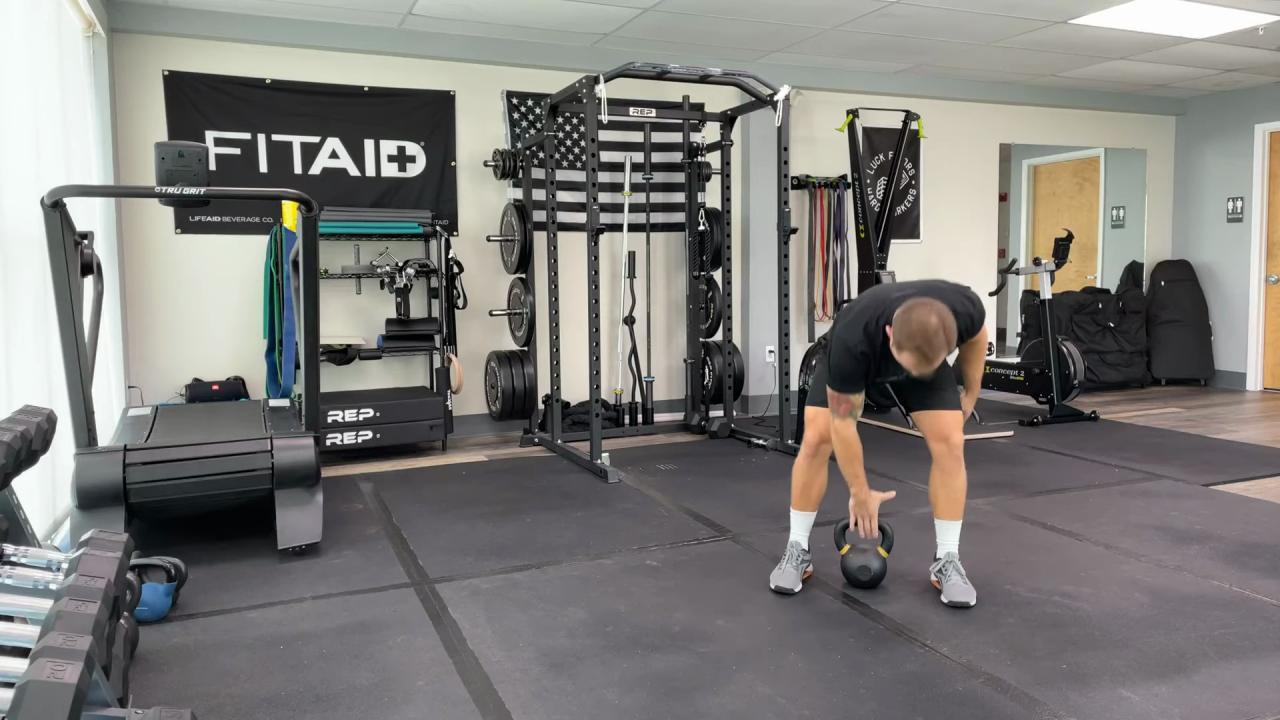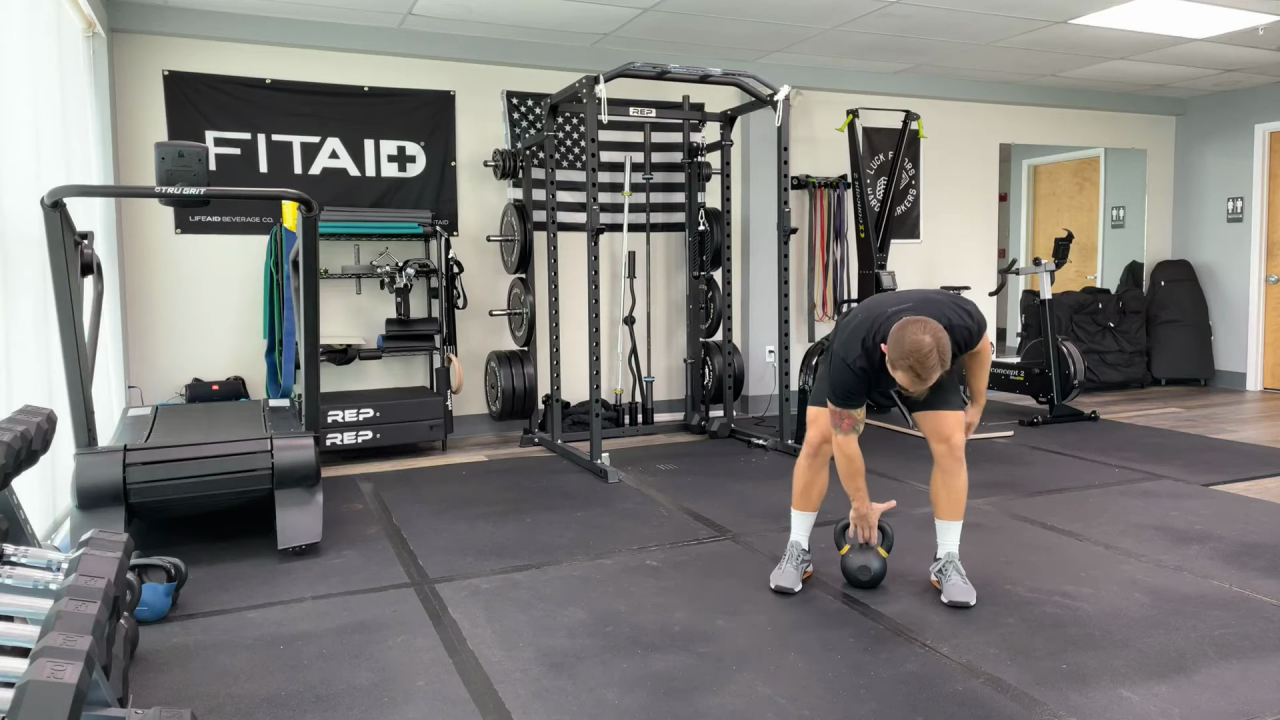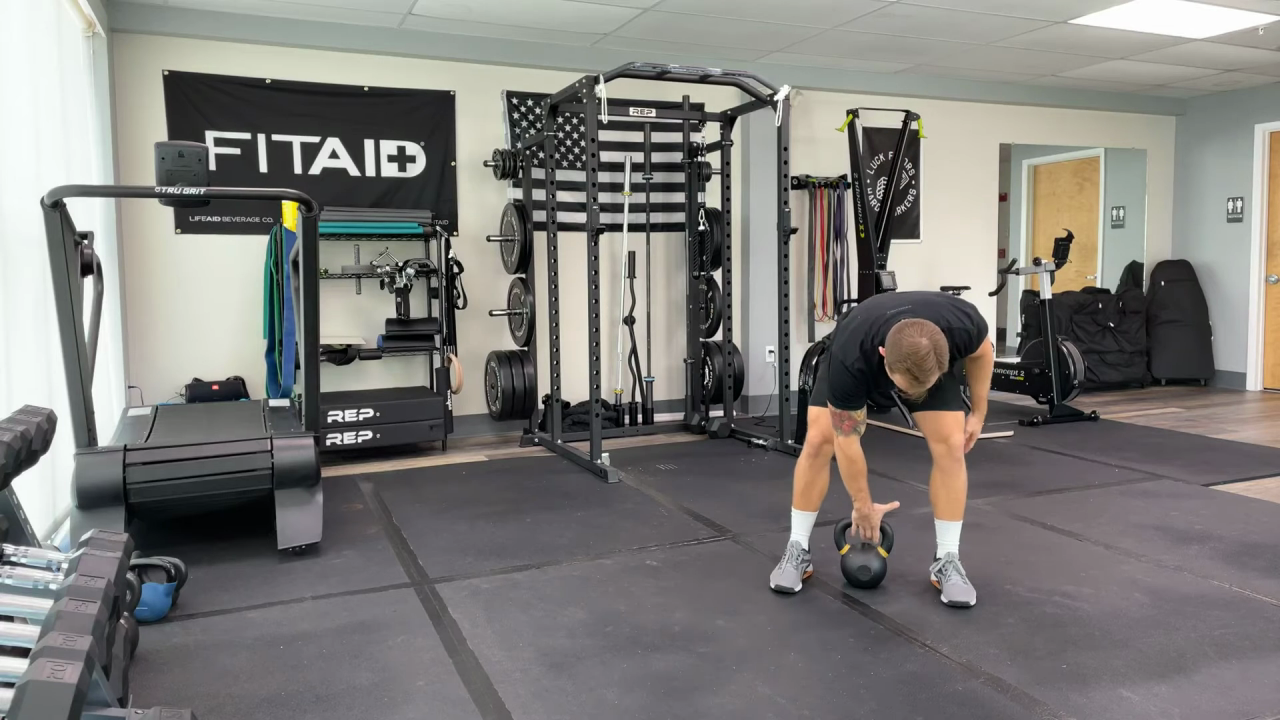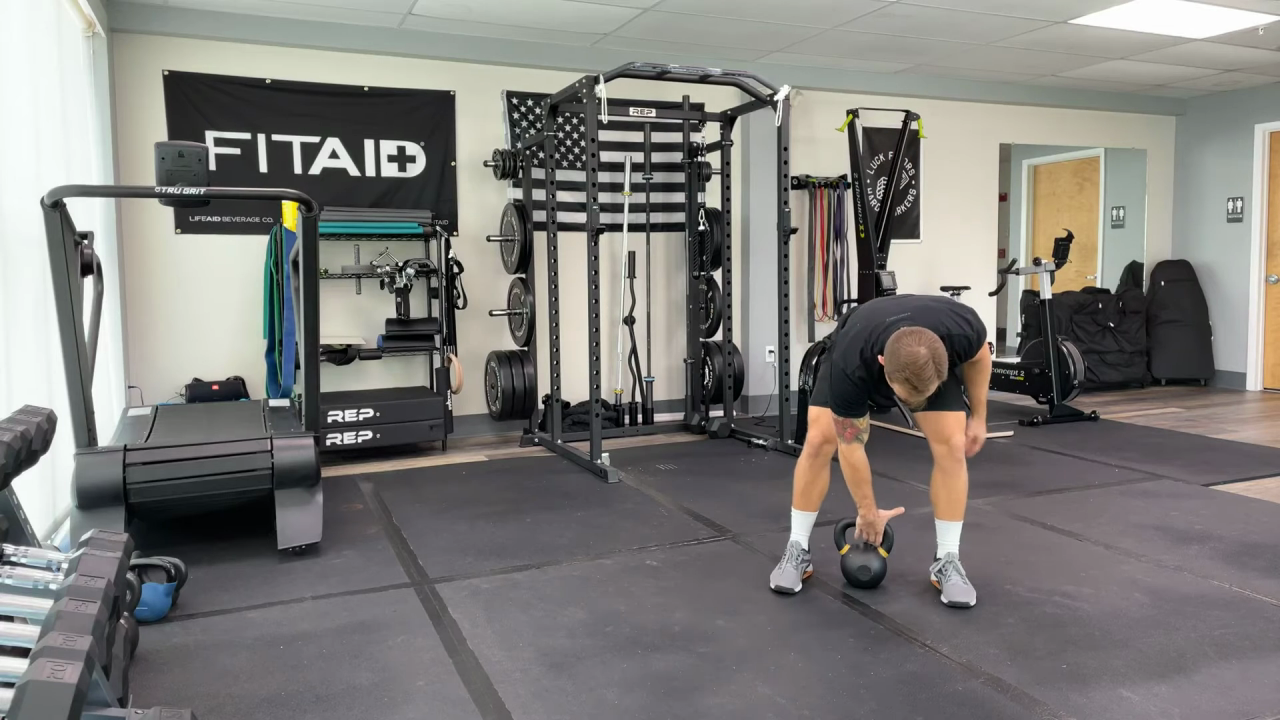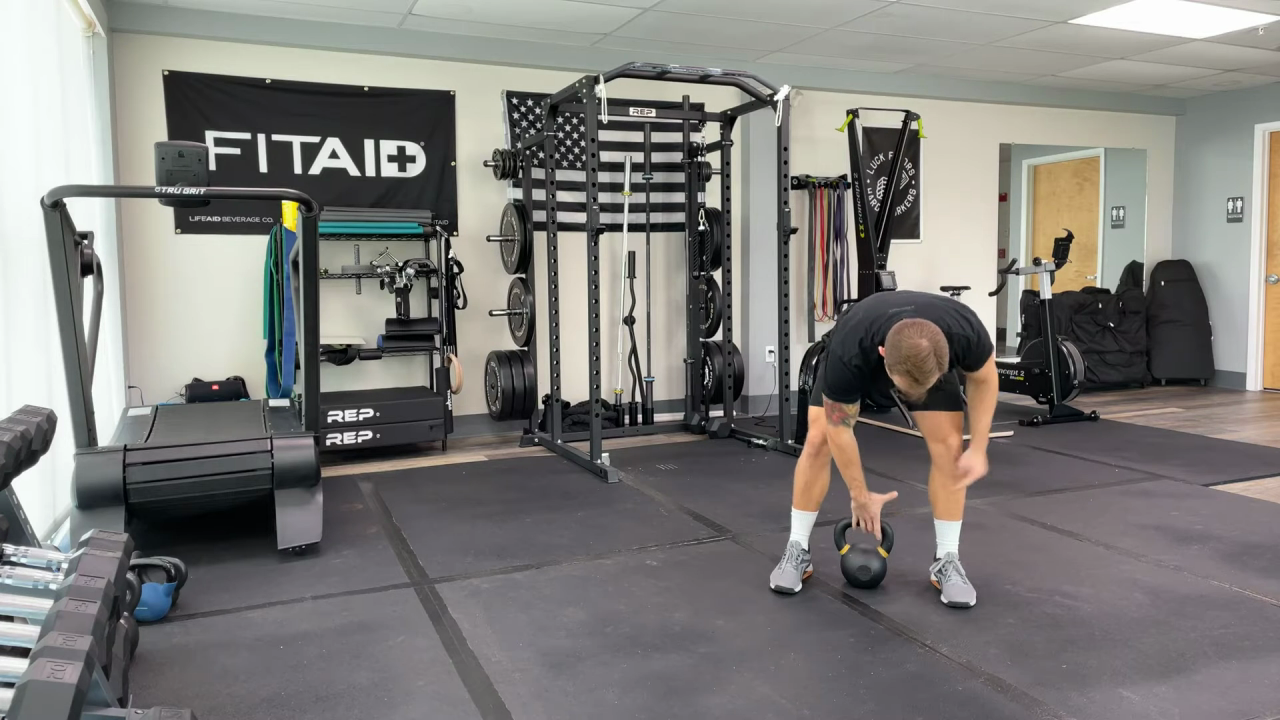
dt=0.2s
person 1, frame 1
left shoulder: (963, 309)
right shoulder: (852, 342)
right elbow: (843, 425)
left wrist: (971, 390)
right wrist: (861, 493)
left hip: (929, 351)
right hip: (854, 352)
left knee: (949, 442)
right knee: (817, 438)
left ankle: (947, 561)
right ankle: (797, 550)
person 1, frame 2
left shoulder: (962, 322)
right shoulder: (850, 357)
right elbow: (845, 440)
left wrist: (977, 403)
right wrist: (861, 506)
left hip: (930, 358)
right hip: (855, 353)
left knee: (951, 443)
right knee: (818, 440)
left ankle: (947, 560)
right ankle: (797, 550)
person 1, frame 3
left shoulder: (962, 325)
right shoulder: (849, 359)
left elbow: (980, 353)
right elbow: (847, 440)
left wrist: (978, 412)
right wrist: (863, 506)
left hip: (931, 358)
right hip: (854, 350)
left knee: (950, 444)
right knee: (818, 440)
left ankle: (946, 560)
right ankle: (797, 550)
person 1, frame 4
left shoulder: (961, 330)
right shoulder: (850, 365)
right elbow: (851, 447)
left wrist: (977, 415)
right wrist: (868, 513)
right hip: (854, 350)
left knee: (951, 444)
right knee: (819, 440)
left ankle: (947, 561)
right ankle: (797, 550)
person 1, frame 5
left shoulder: (965, 332)
right shoulder: (848, 354)
left elbow: (983, 378)
right elbow: (839, 429)
left wrist: (978, 447)
right wrist: (860, 496)
right hip: (856, 352)
left knee: (948, 444)
right knee: (819, 439)
left ankle: (947, 560)
right ankle: (797, 550)
